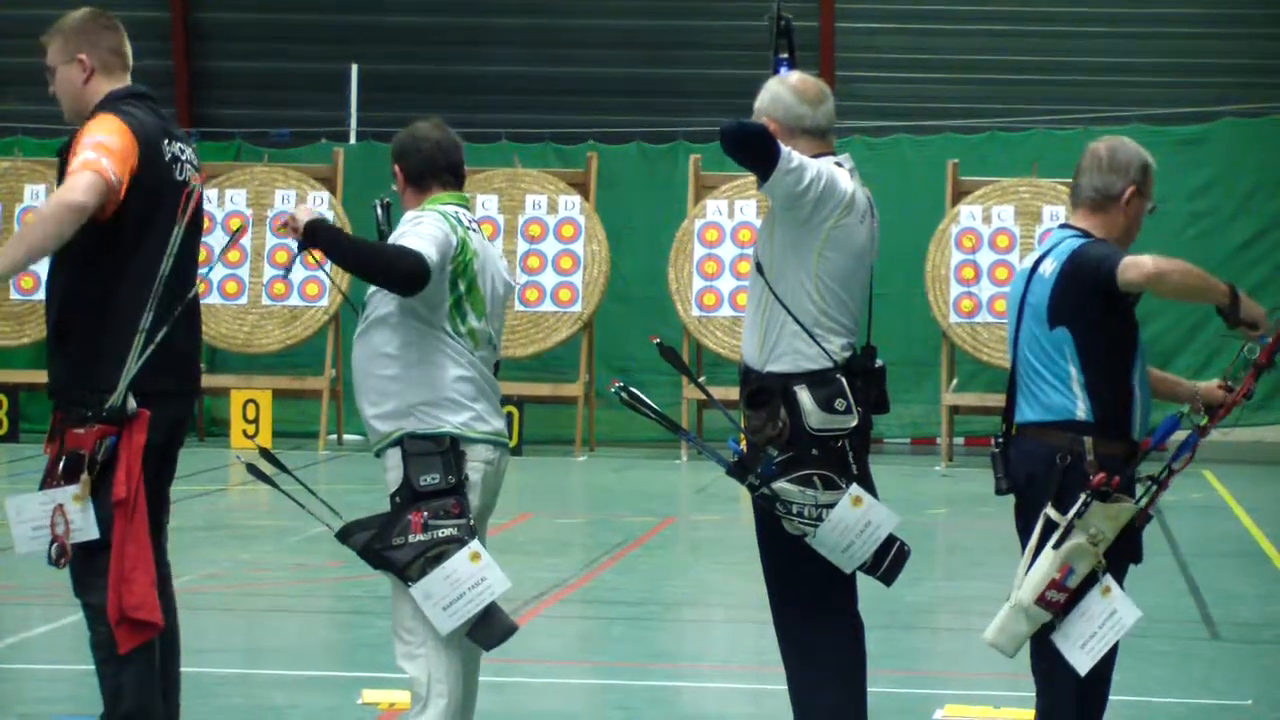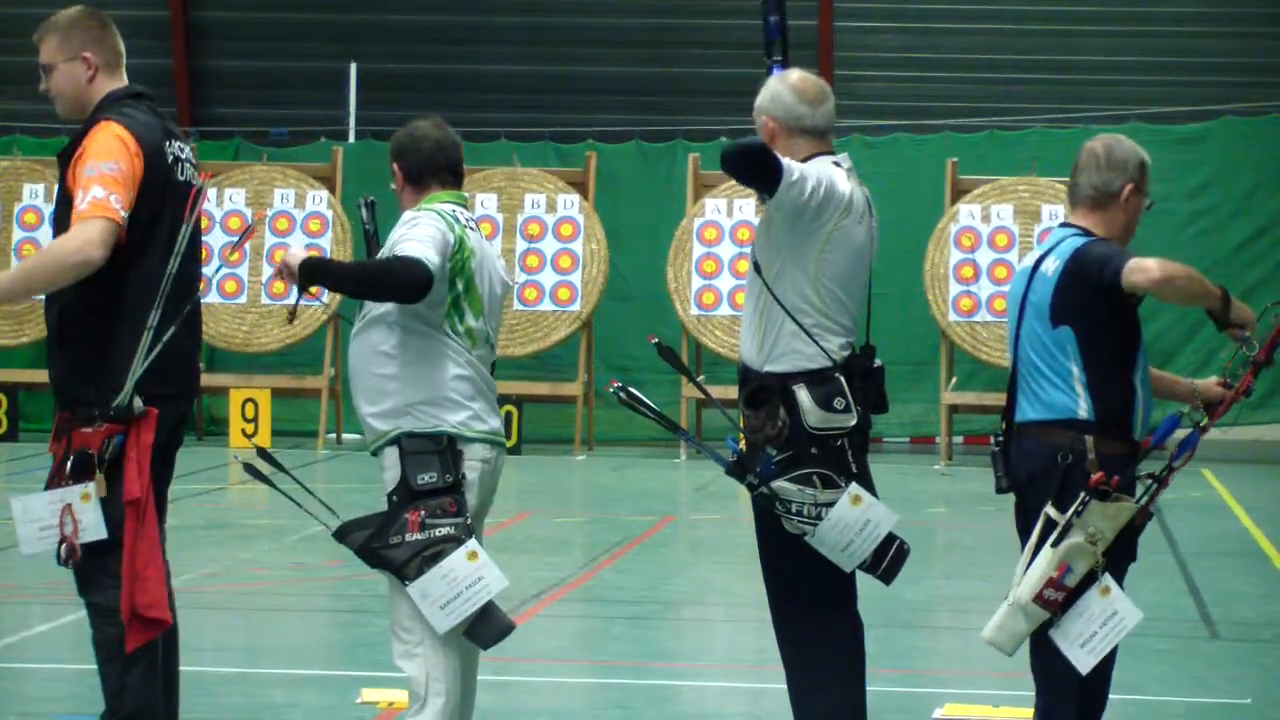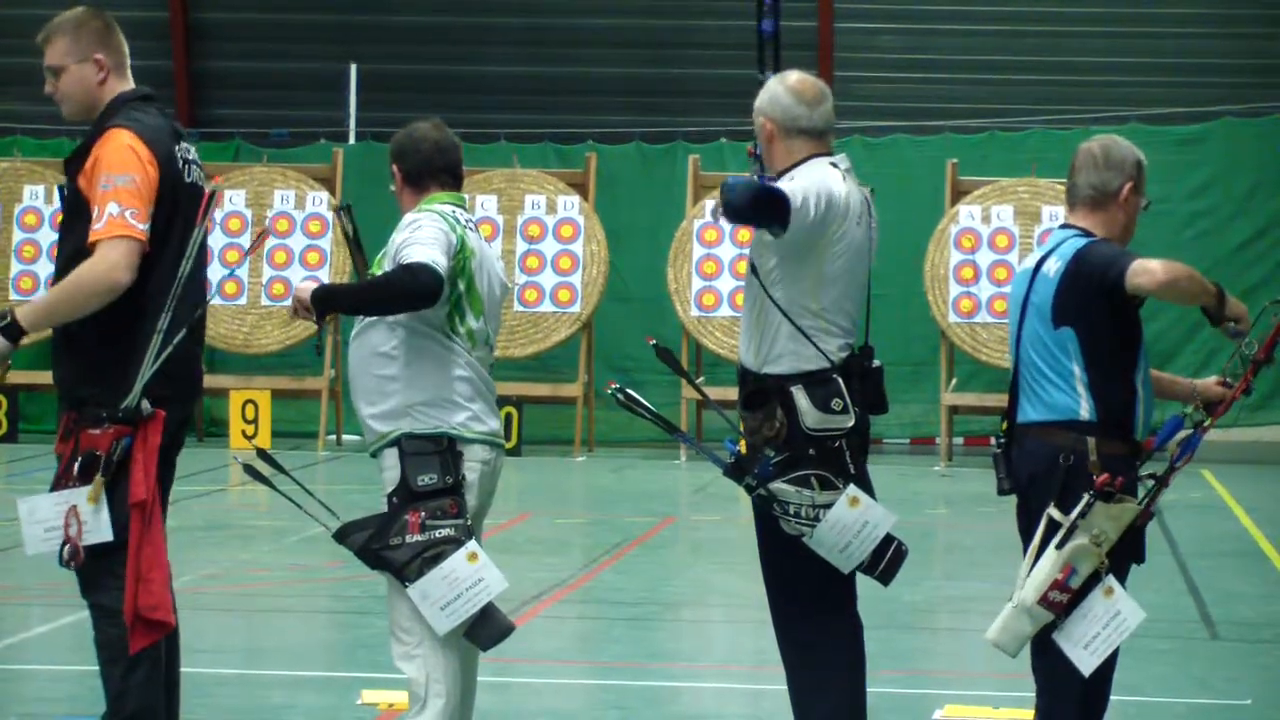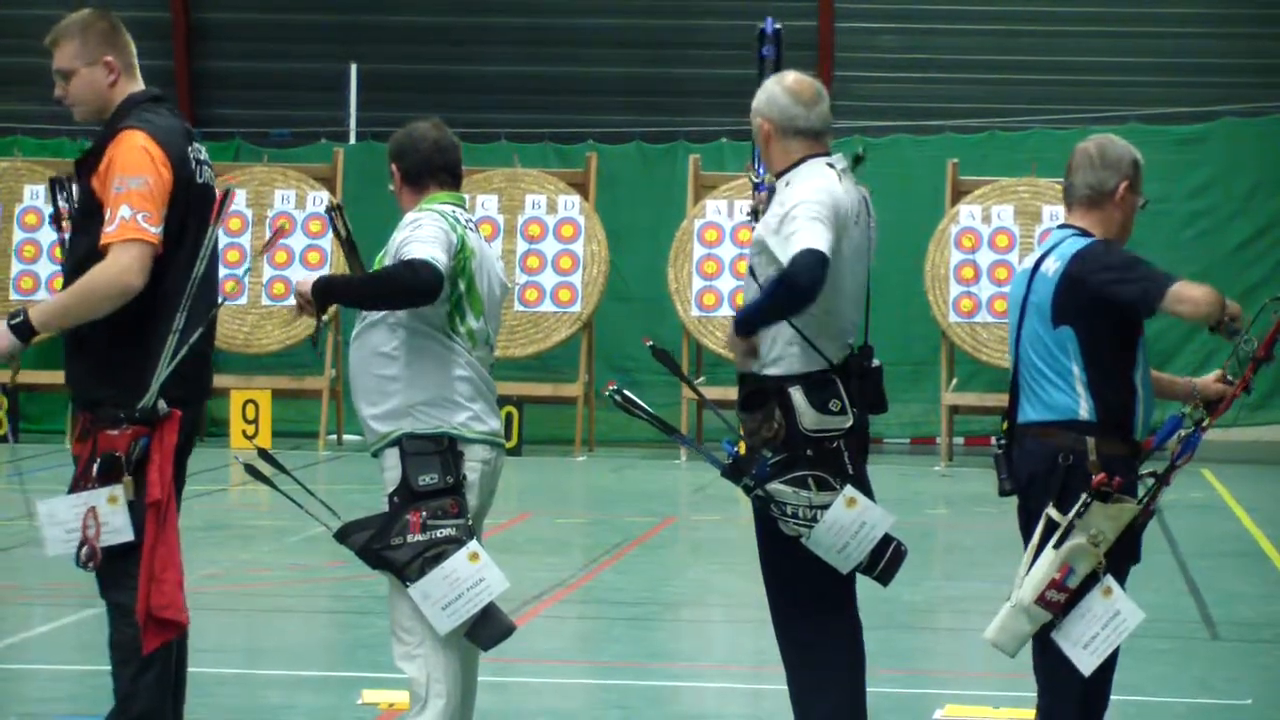
dt=0.3s
person 1, frame 1
left shoulder: (112, 127)
right shoulder: (171, 138)
left elbow: (78, 200)
left hip: (112, 388)
right hip: (159, 381)
left knee: (108, 571)
right knee: (141, 561)
person 1, frame 2
left shoulder: (113, 134)
right shoulder: (166, 137)
left elbow: (87, 246)
left hip: (115, 391)
right hip: (155, 383)
left knee: (112, 572)
right knee: (139, 563)
person 1, frame 3
left shoulder: (121, 142)
right shoulder: (166, 135)
left elbow: (113, 267)
left hip: (120, 394)
right hip: (153, 387)
left knee: (114, 575)
right knee: (138, 566)
person 1, frame 4
left shoulder: (134, 143)
right shoulder: (174, 136)
left elbow: (125, 272)
left hip: (133, 396)
right hip: (158, 388)
left knee: (132, 575)
right knee: (147, 567)
person 2, frame 1
left shoulder: (817, 186)
right shoulder: (843, 186)
left elbow: (737, 137)
left wrist: (765, 129)
left hip: (804, 417)
right hip: (814, 406)
left knee: (813, 595)
right knee: (810, 592)
person 2, frame 2
left shoulder: (817, 188)
right shoulder: (840, 185)
left elbow: (740, 157)
left wrist: (763, 152)
left hip: (802, 417)
right hip: (813, 407)
left knee: (812, 594)
right knee: (810, 591)
person 2, frame 3
left shoulder: (814, 185)
right shoulder: (841, 184)
left elbow: (757, 201)
left wrist: (734, 191)
left hip: (801, 416)
right hip: (820, 407)
left knee: (810, 593)
right knee: (814, 590)
person 2, frame 4
left shoulder: (810, 191)
right shoulder: (838, 184)
left elbow: (806, 274)
left wrist: (743, 322)
left hip: (801, 417)
right hip: (820, 409)
left knee: (809, 592)
right knee: (815, 591)
person 3, frame 1
left shoulder: (431, 223)
right shoulder: (484, 247)
left elbow: (407, 271)
left wrist: (315, 230)
left hip: (433, 447)
right hip: (469, 444)
left knee: (427, 615)
person 3, frame 2
left shoulder: (429, 222)
right shoulder: (481, 245)
left elbow: (409, 278)
left wrist: (311, 268)
right hip: (465, 444)
left knee: (424, 614)
person 3, frame 3
left shoulder: (429, 223)
right shoulder: (478, 243)
left elbow: (420, 285)
left wrist: (324, 297)
right hip: (464, 445)
left knee: (424, 616)
person 3, frame 4
left shoulder: (428, 222)
right shoulder: (478, 241)
left elbow: (419, 281)
left wrist: (323, 287)
right hip: (464, 445)
left knee: (424, 614)
person 4, frame 1
left shoulder: (1051, 257)
right shoulder: (1085, 260)
right elbow: (1149, 271)
left wrist: (1192, 393)
right wrist: (1232, 300)
left hip: (1051, 460)
right hip: (1080, 466)
left knee: (1067, 613)
person 4, frame 2
left shoulder: (1050, 257)
right shoulder: (1085, 259)
right elbow: (1156, 275)
left wrist: (1191, 390)
right wrist: (1224, 303)
left hip: (1050, 458)
right hip: (1080, 465)
left knee: (1067, 612)
person 4, frame 3
left shoulder: (1047, 260)
right shoulder: (1090, 260)
right elbow: (1160, 275)
left wrist: (1191, 390)
right wrist: (1220, 301)
left hip: (1049, 458)
right hip: (1084, 465)
left knee: (1065, 611)
person 4, frame 4
left shoulder: (1043, 260)
right shoulder: (1094, 260)
right elbow: (1194, 301)
left wrist: (1190, 389)
right wrist: (1223, 308)
left hip: (1048, 458)
right hip: (1084, 464)
left knee: (1064, 610)
